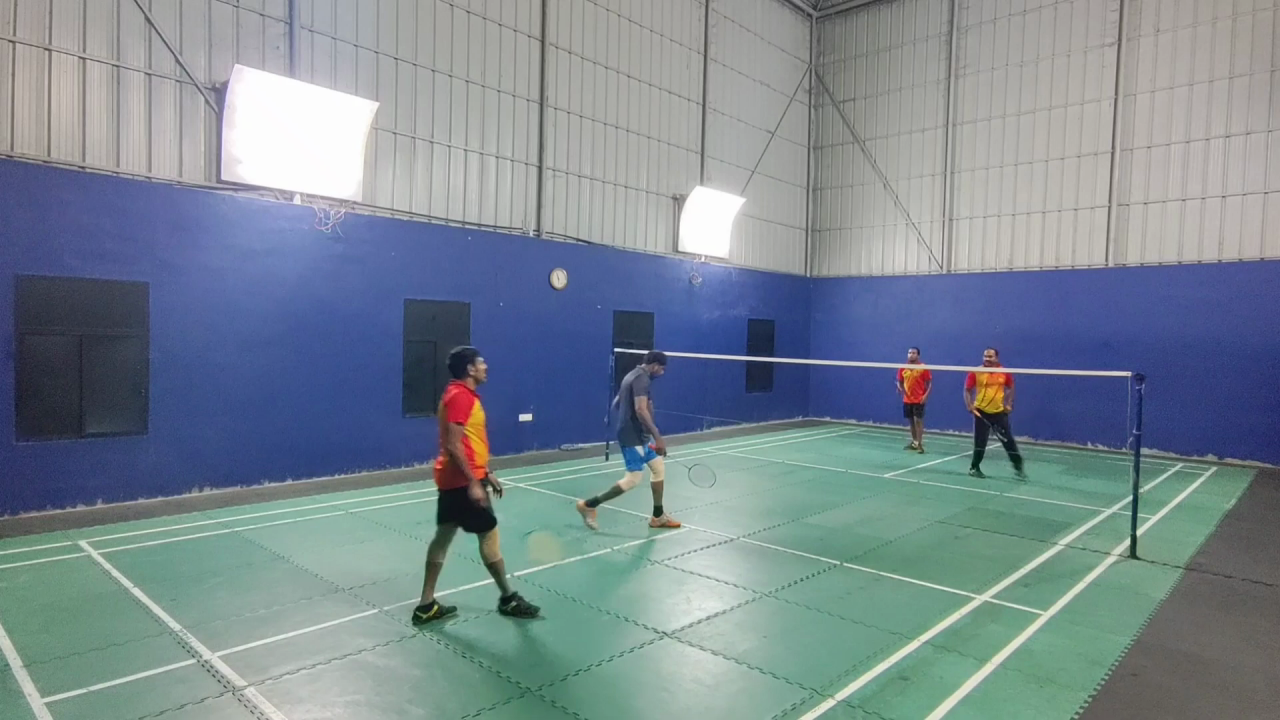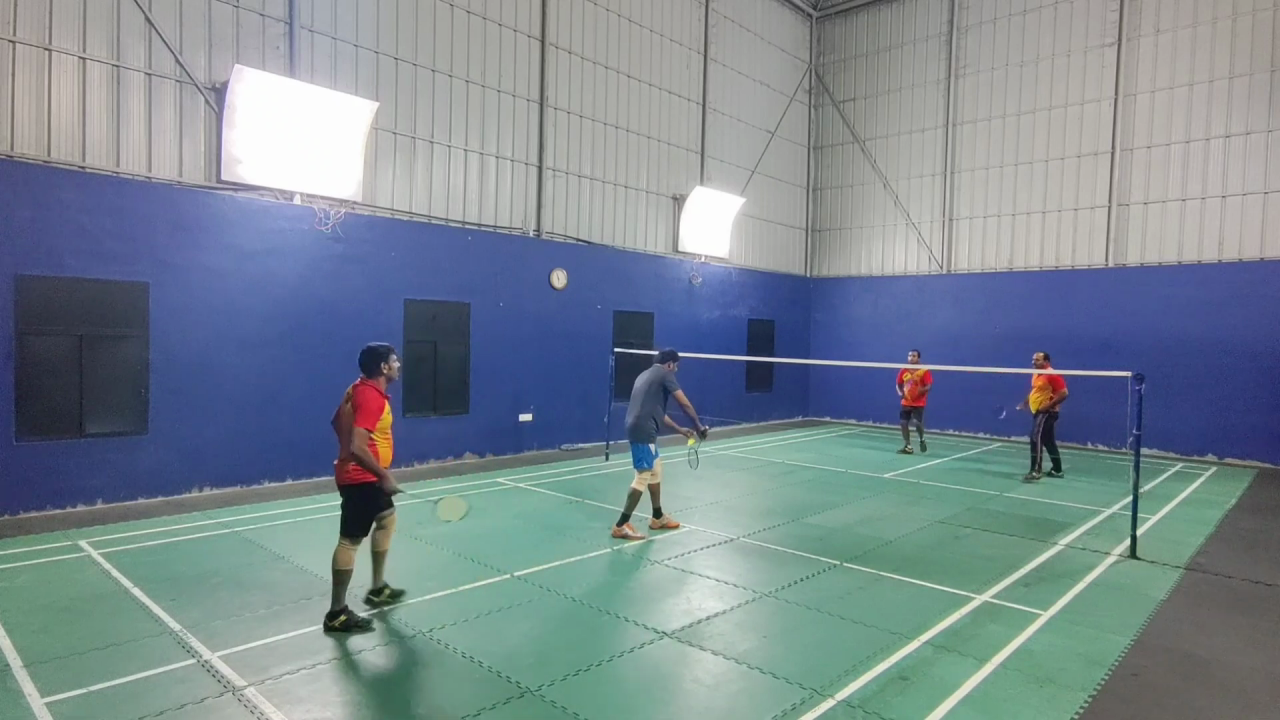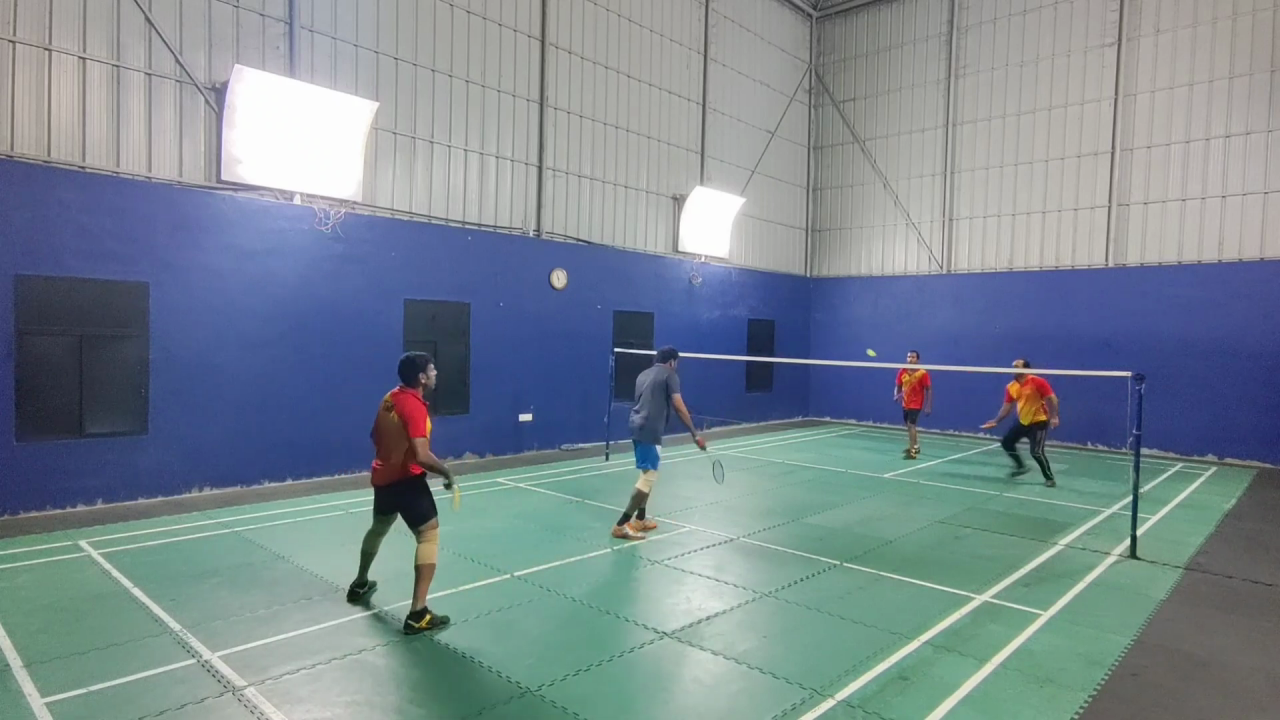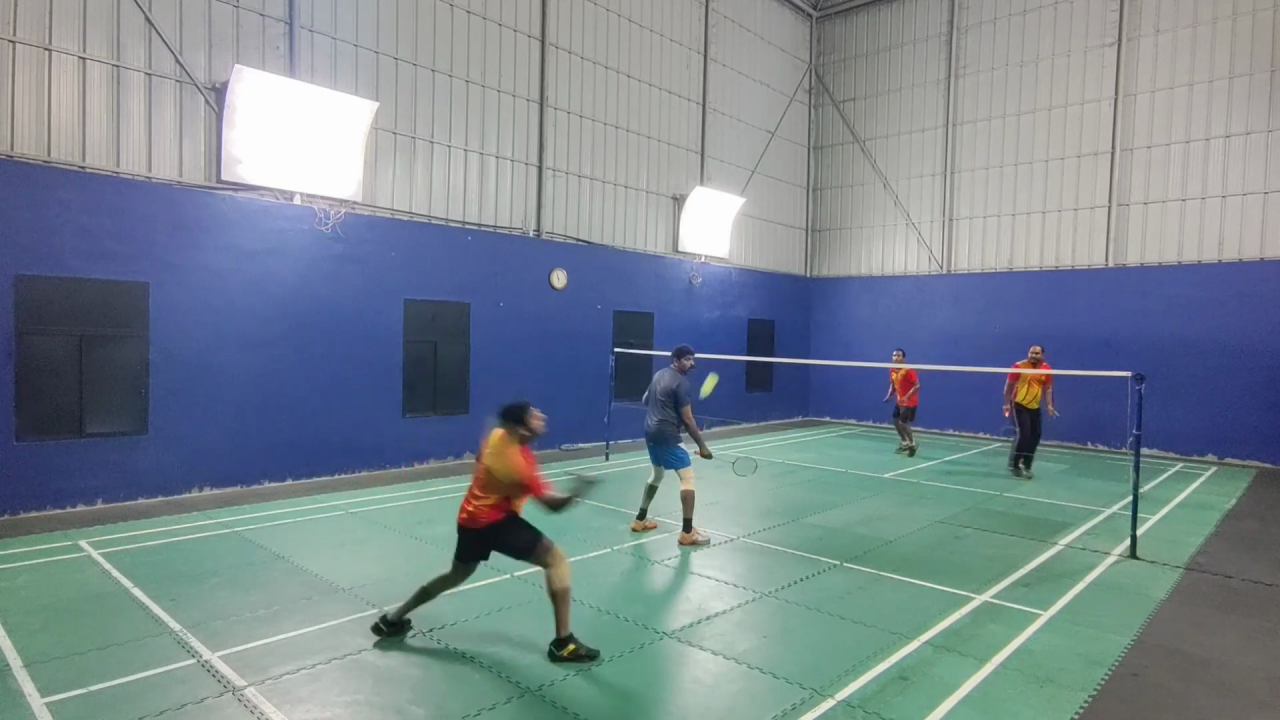
dt=1s
person 1, frame 1
left shoulder: (461, 395)
right shoulder: (461, 397)
right elbow: (454, 446)
left wrist: (488, 475)
right wrist: (473, 485)
left hip: (452, 479)
right hip: (463, 481)
left knee: (444, 535)
right knee: (490, 535)
left ankle: (426, 605)
right ankle: (509, 599)
person 1, frame 2
left shoulder: (359, 390)
right shoulder: (372, 399)
left elbow: (337, 422)
right elbow: (357, 448)
right wrist: (385, 477)
left hip: (363, 476)
right hip: (362, 479)
left knee: (387, 518)
right knee: (350, 540)
left ankle: (379, 590)
right ankle: (337, 614)
person 1, frame 3
left shoulder: (391, 398)
right shoulder: (414, 406)
left elbow: (375, 435)
right elbow: (422, 456)
right wrist: (446, 472)
left hip: (382, 476)
right hip: (406, 479)
left knee: (379, 528)
right knee: (429, 536)
left ankle: (360, 584)
right ankle: (418, 614)
person 1, frame 4
left shoulder: (497, 436)
right shoulder: (518, 462)
right elbow: (553, 504)
right wrist: (577, 491)
left hip: (470, 518)
right hip: (495, 522)
left knee: (456, 576)
right knee: (556, 558)
left ankle: (393, 620)
right ankle: (563, 642)
person 2, frame 1
left shoulder: (634, 376)
right shoulder: (641, 378)
left elbow: (616, 404)
right elbow: (641, 411)
right wrist: (658, 438)
left hip: (640, 434)
right hip: (633, 435)
left knee: (658, 467)
right knee: (632, 479)
left ankle: (658, 516)
right ankle: (589, 505)
person 2, frame 2
left shoulder: (647, 375)
right shoulder: (664, 374)
right elbow: (685, 403)
left wrist: (679, 429)
right wrist: (698, 426)
left hip: (640, 429)
right hip: (643, 431)
left knee: (655, 470)
right knee: (642, 476)
left ankle: (658, 517)
right ankle: (621, 525)
person 2, frame 3
left shoulder: (643, 375)
right shoulder: (670, 375)
right elbow: (680, 408)
right wrist: (695, 435)
left hip: (637, 426)
right hip: (650, 430)
left knee: (649, 472)
right knee: (648, 478)
left ankle: (640, 519)
right ankle: (622, 525)
person 2, frame 4
left shoulder: (659, 375)
right shoulder: (681, 383)
left elbow: (646, 400)
right elbow: (687, 419)
right wrist: (702, 446)
left hip: (651, 432)
right hip: (667, 435)
left knee: (657, 475)
right knee: (688, 478)
left ankle: (640, 519)
right ankle: (688, 532)
